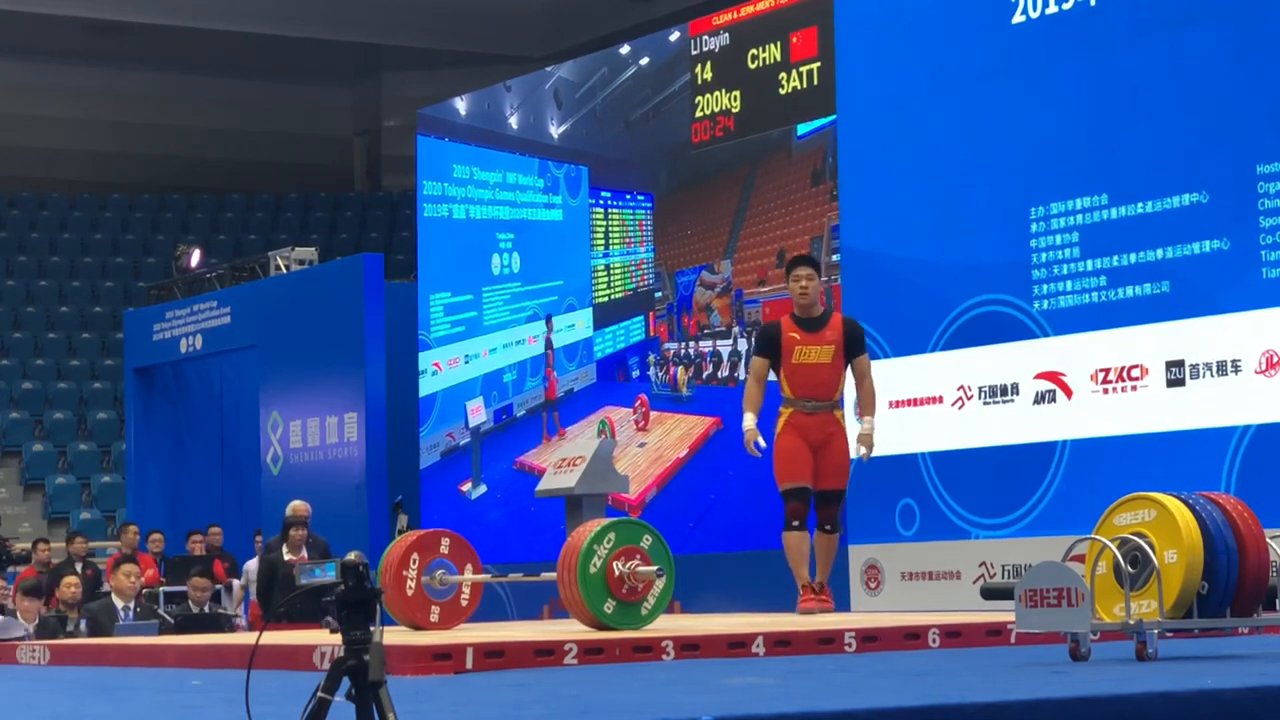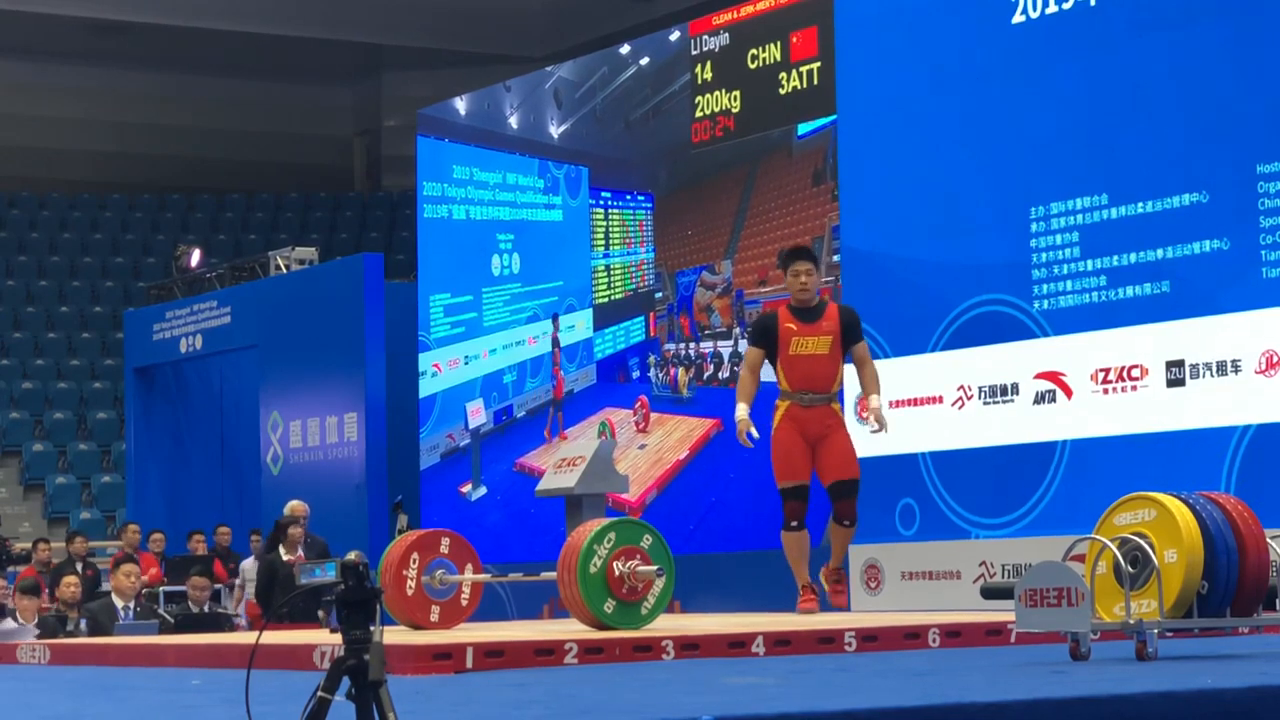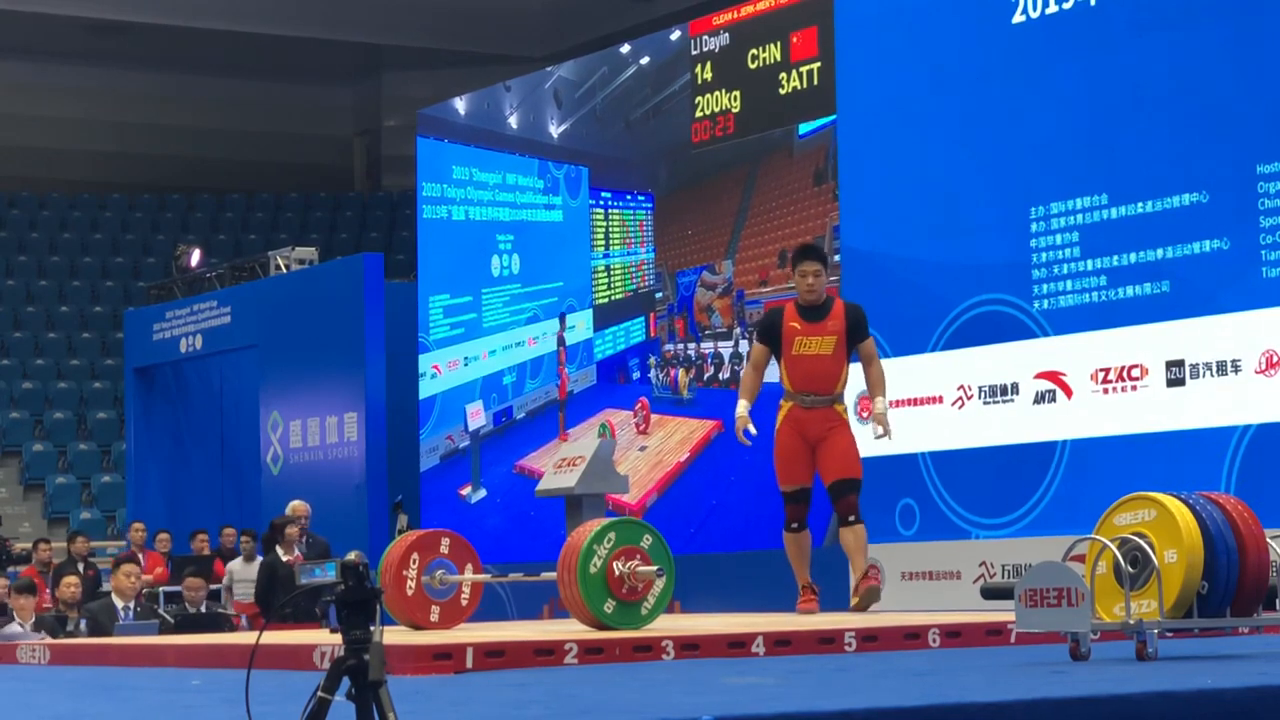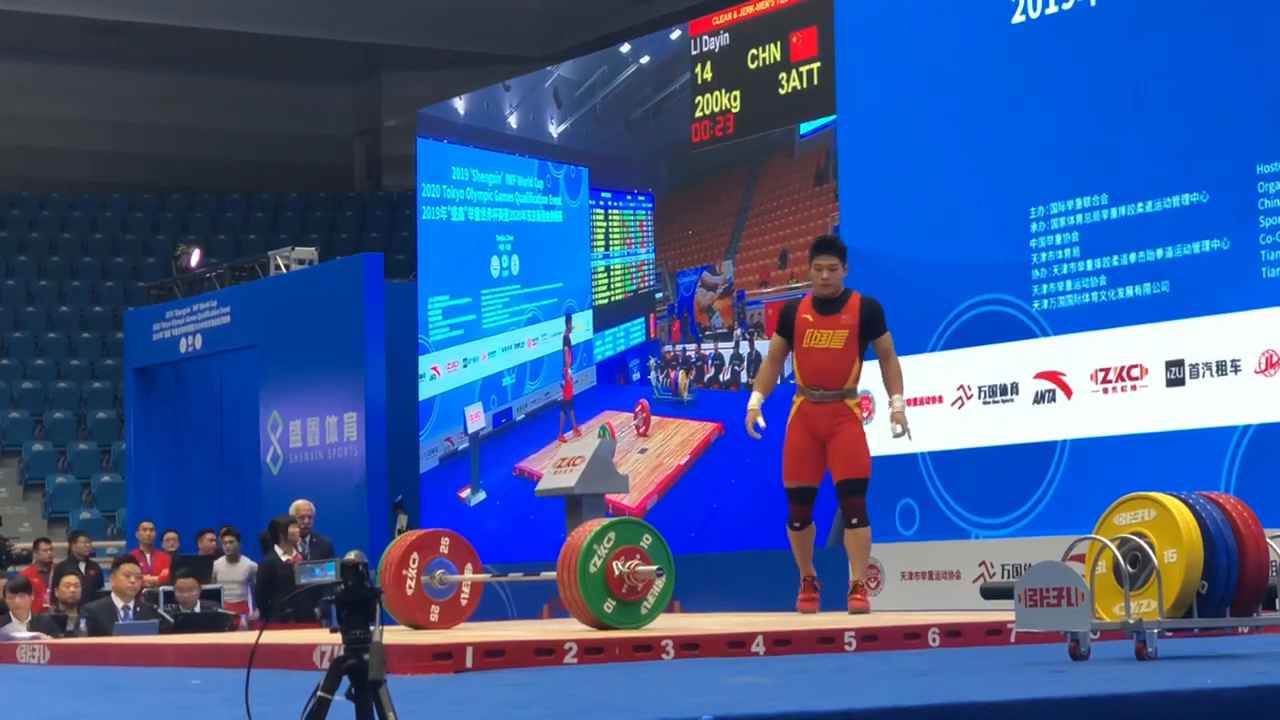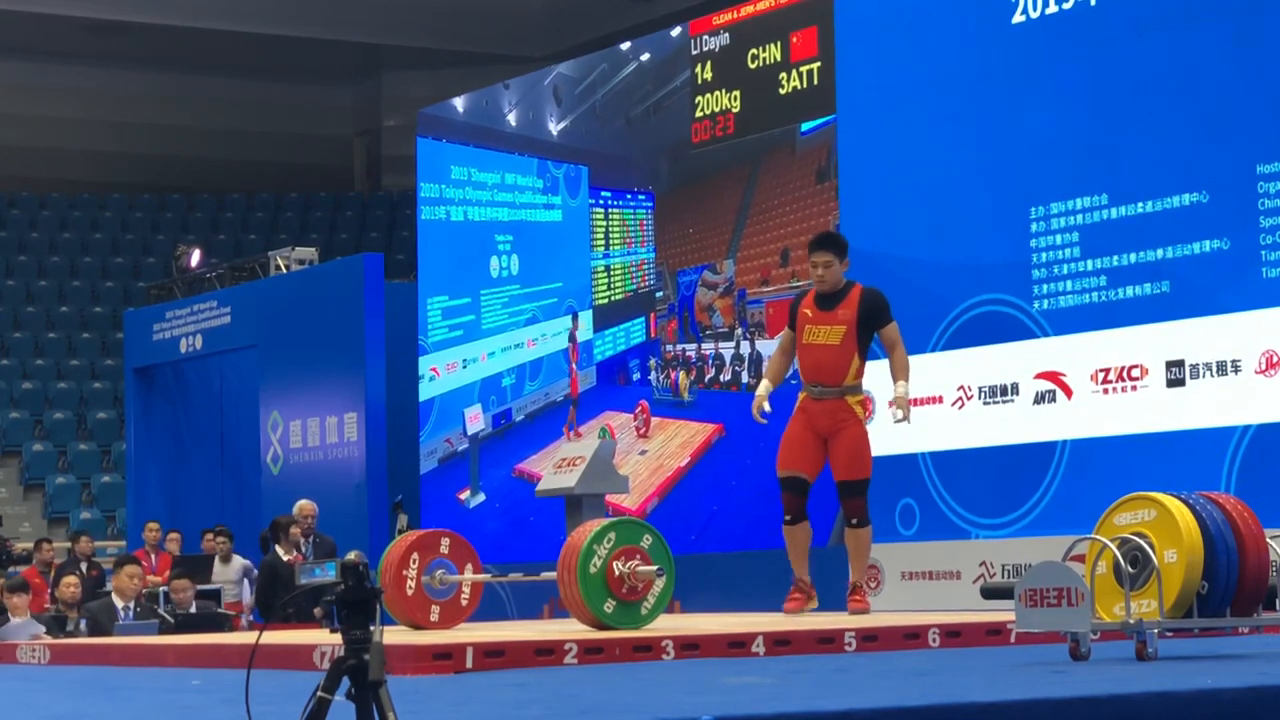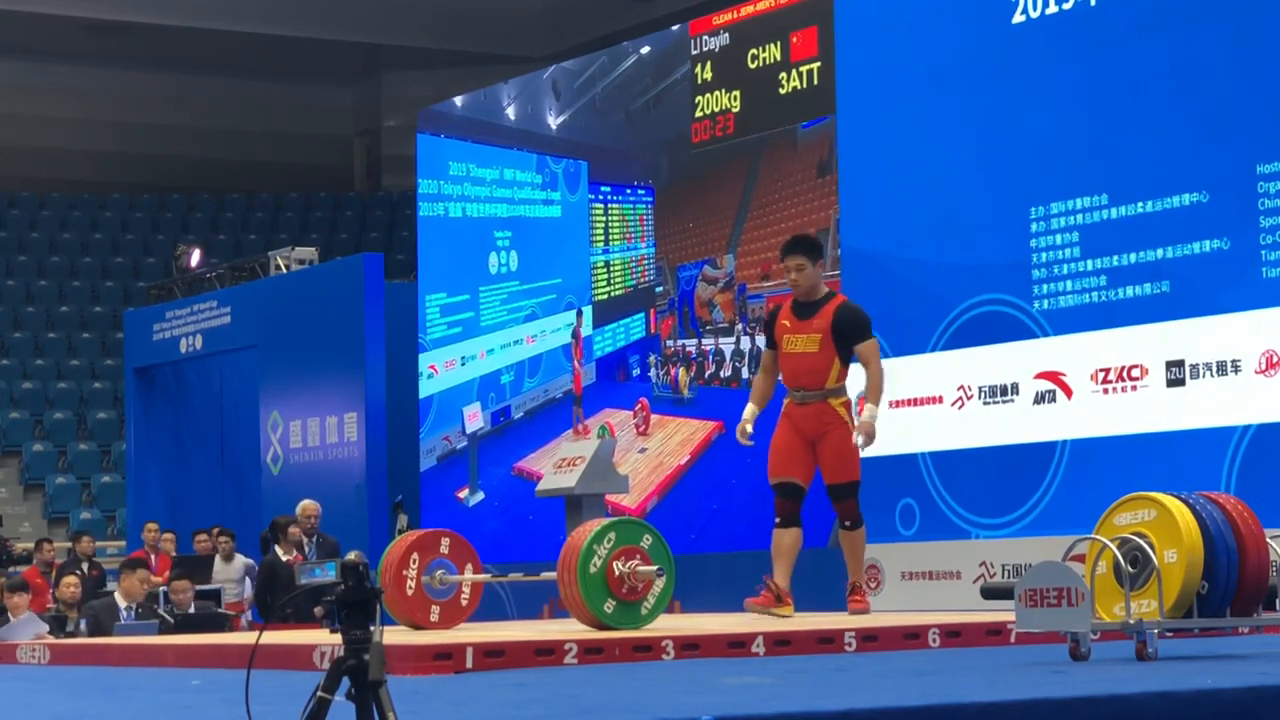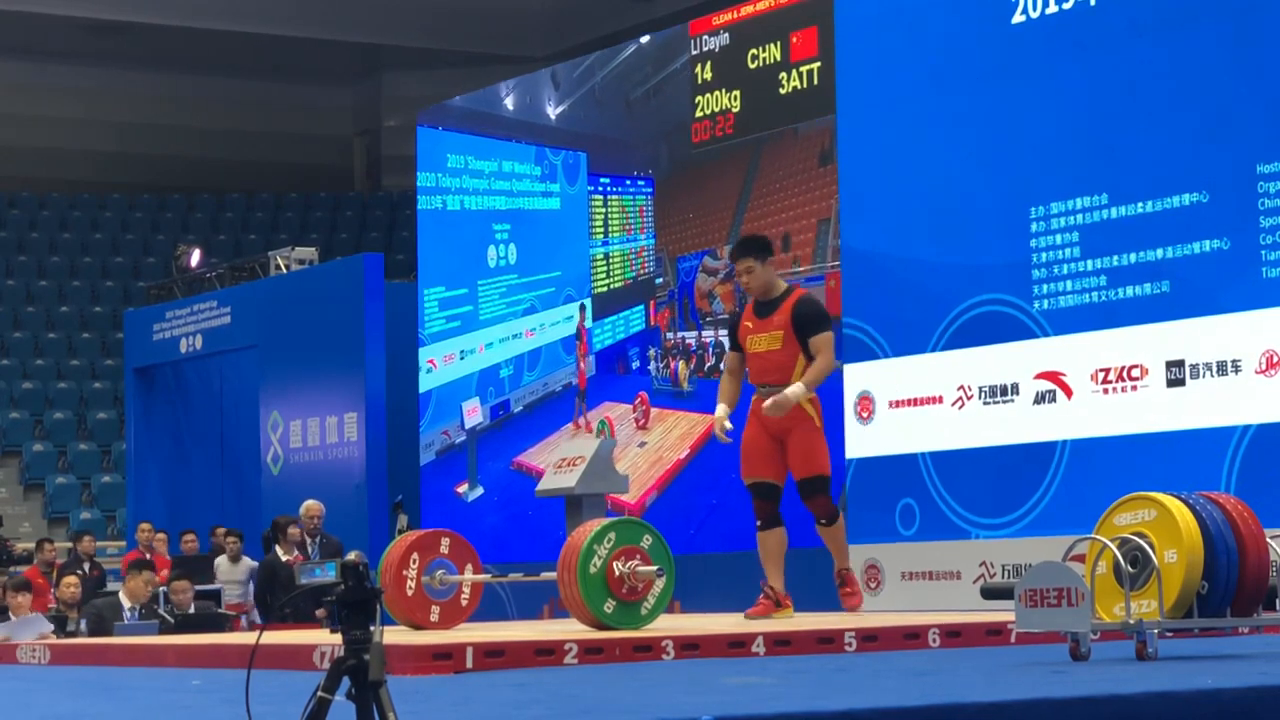
dt=0.3s
person 1, frame 1
left shoulder: (847, 328)
right shoulder: (772, 332)
left elbow: (863, 378)
right elbow: (756, 379)
left wrist: (867, 426)
right wrist: (750, 422)
left hip: (831, 424)
right hip: (792, 425)
left knee: (830, 510)
right knee: (796, 508)
left ankle: (822, 584)
right ankle: (805, 588)
person 1, frame 2
left shoulder: (844, 317)
right shoulder: (769, 322)
left elbow: (864, 363)
right elbow: (750, 370)
left wrist: (874, 402)
right wrist: (742, 412)
left hip: (830, 418)
right hip: (789, 419)
left knee: (846, 500)
right knee: (794, 506)
left ankle: (835, 569)
right ankle: (805, 589)
person 1, frame 3
left shoulder: (850, 314)
right shoulder: (776, 319)
left elbow: (871, 362)
right elbow: (755, 366)
left wrist: (879, 405)
right wrist: (743, 408)
left hip: (833, 418)
right hip: (792, 419)
left knee: (847, 501)
right knee: (795, 508)
left ankle: (863, 579)
right ankle: (806, 588)
person 1, frame 4
left shoulder: (866, 309)
right shoulder: (793, 311)
left elbow: (887, 357)
right elbow: (773, 359)
left wrist: (897, 403)
right wrist: (755, 401)
left hip: (845, 414)
right hip: (804, 413)
left knee: (853, 501)
right knee: (798, 505)
left ankle: (857, 587)
right ankle: (808, 580)
person 1, frame 5
left shoulder: (868, 300)
right shoulder: (801, 303)
left elbow: (895, 346)
right elbow: (785, 350)
left wrist: (901, 390)
right wrist: (764, 387)
left hip: (847, 409)
right hip: (807, 408)
left knee: (853, 501)
right knee: (792, 496)
left ankle: (857, 588)
right ankle: (802, 586)
person 1, frame 6
left shoulder: (845, 313)
right shoulder: (778, 315)
left elbow: (872, 364)
right elbow: (767, 370)
left wrist: (869, 413)
right wrist: (750, 412)
left hip: (832, 413)
right hip: (792, 414)
left knee: (845, 503)
right knee: (784, 503)
left ankle: (856, 587)
right ankle: (779, 592)
person 1, frame 7
left shoulder: (805, 307)
right shoulder: (741, 318)
left elbow: (826, 359)
right elbow: (733, 372)
left wrist: (792, 393)
right wrist: (722, 409)
left hip: (800, 410)
right hip: (760, 412)
left knee: (817, 498)
right knee: (764, 504)
left ankle: (846, 574)
right ankle: (775, 593)
